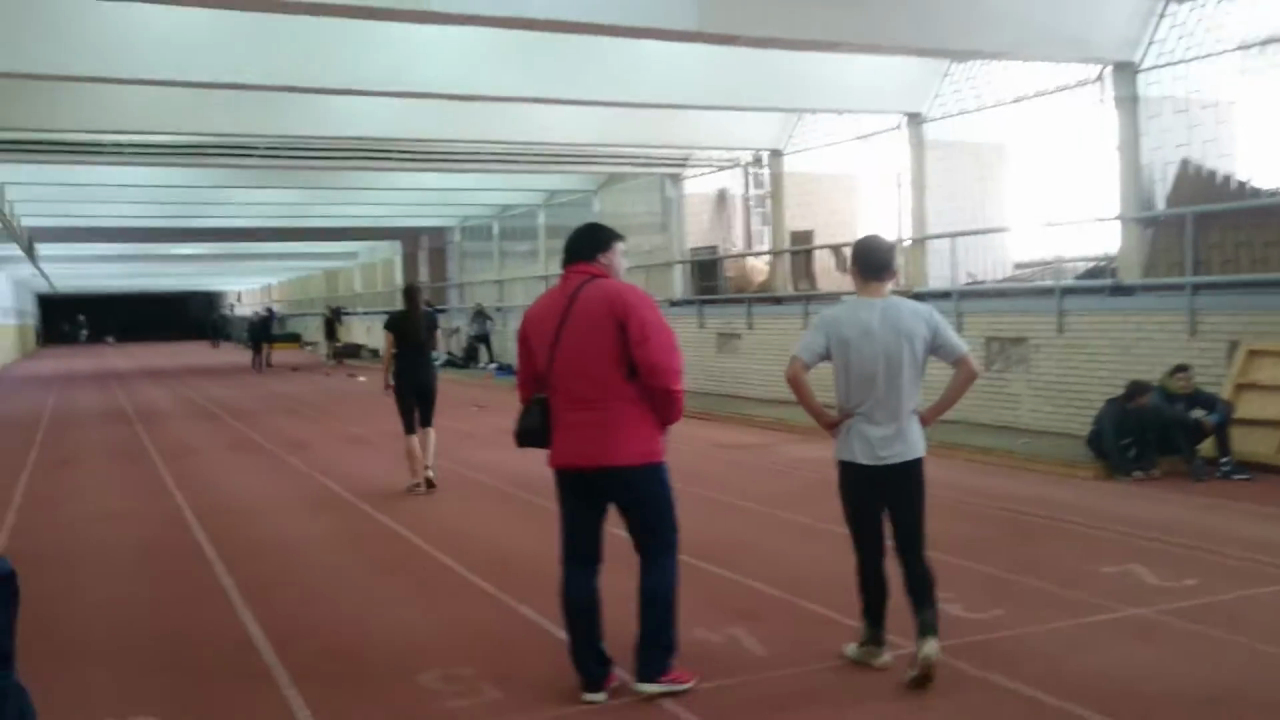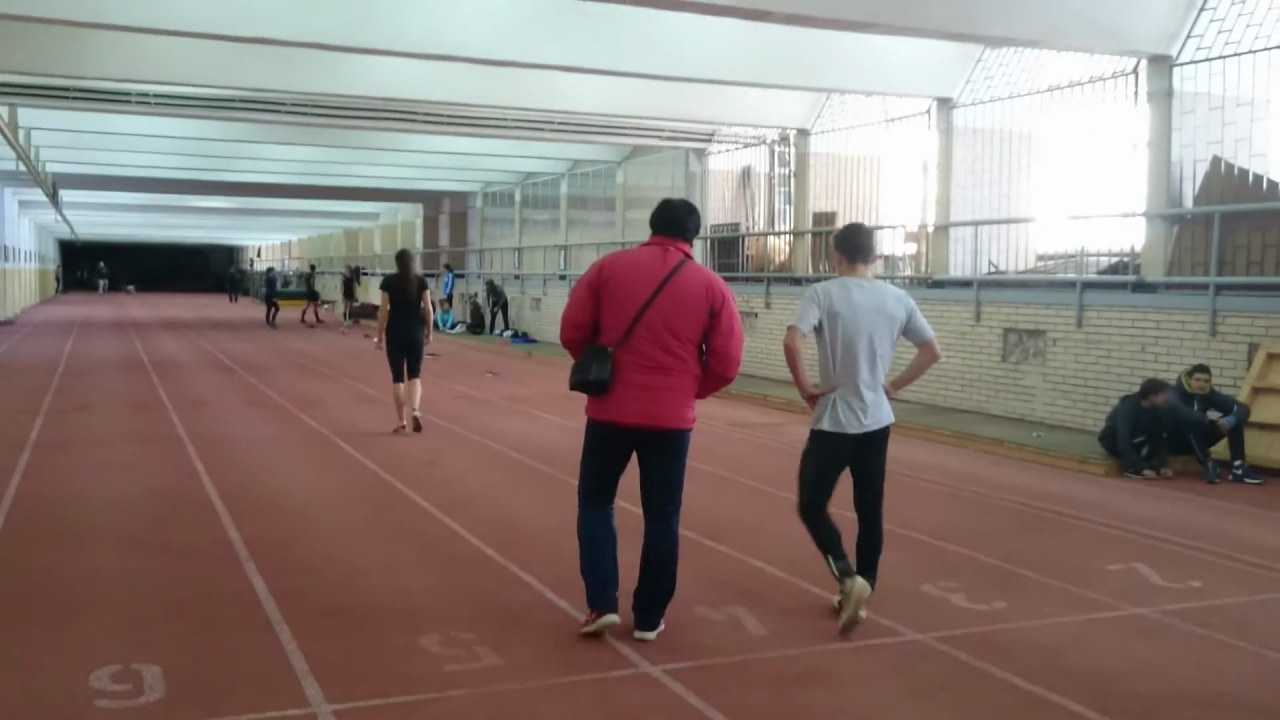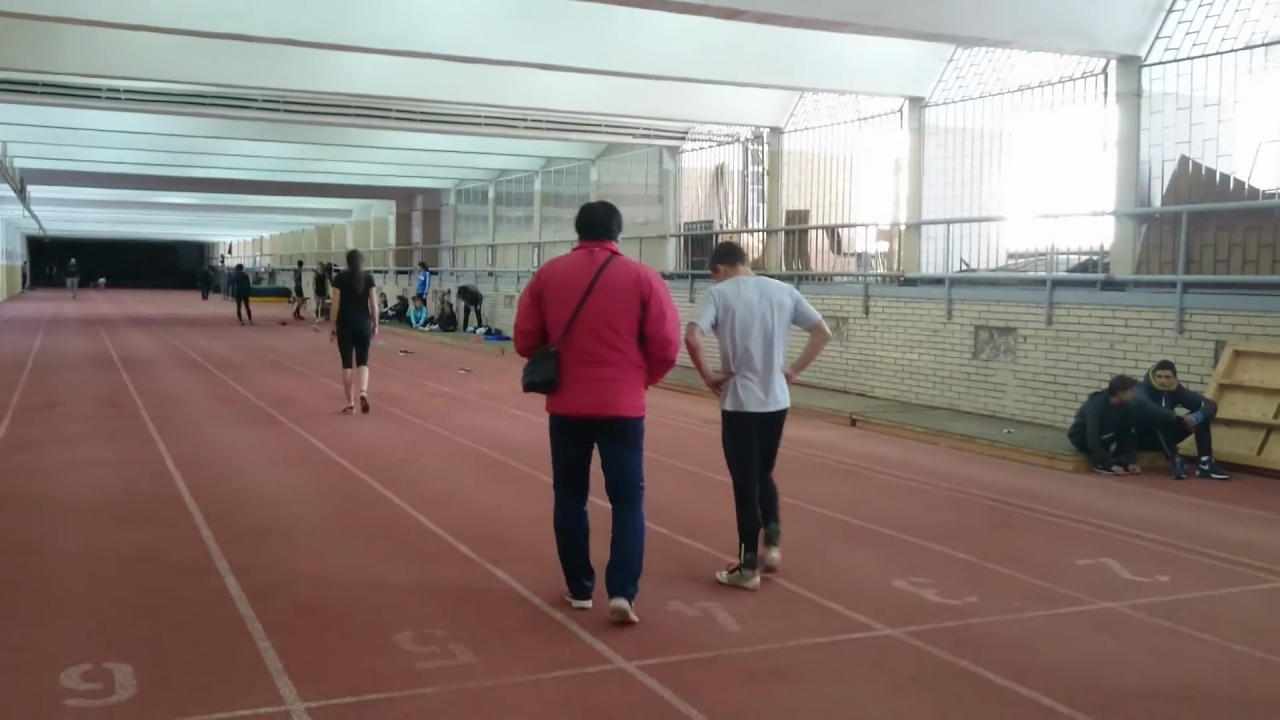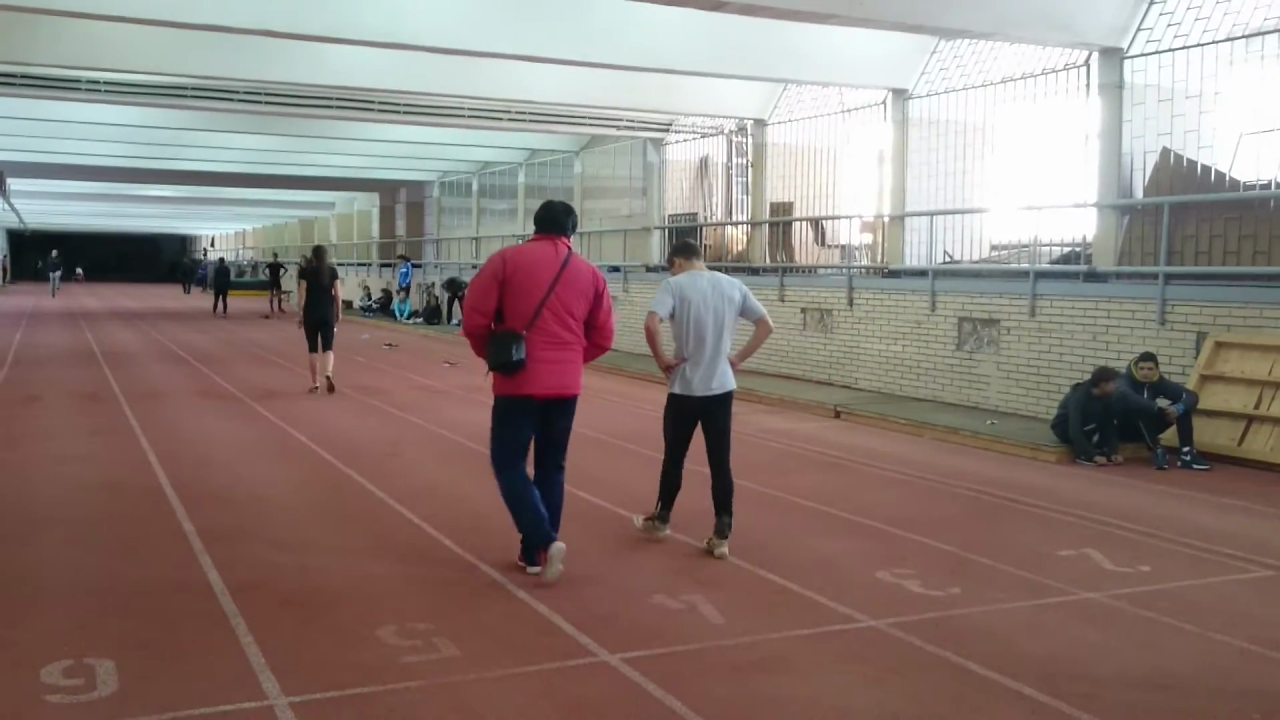
dt=1s
person 1, frame 1
left shoulder: (537, 312)
right shoulder: (624, 299)
left elbow: (531, 388)
right elbow: (663, 371)
right wrist: (664, 418)
left hip: (571, 455)
right hip: (632, 452)
left knee: (580, 563)
right knee: (659, 555)
left ankle: (594, 676)
right ankle: (654, 667)
person 1, frame 2
left shoulder: (609, 267)
right shoulder: (711, 286)
left elbow: (572, 333)
right elbow: (726, 364)
left hip: (609, 410)
right hip: (671, 416)
left knee: (595, 505)
right knee: (662, 518)
left ankle: (602, 604)
right ankle: (649, 617)
person 1, frame 3
left shoulder: (548, 274)
right shoulder: (642, 277)
left elbow: (525, 341)
right elbow: (665, 347)
left hip: (566, 402)
right hip: (623, 404)
left knee: (570, 497)
right knee: (627, 498)
left ankle: (580, 588)
right ankle: (621, 589)
person 1, frame 4
left shoulder: (507, 259)
right shoulder: (591, 274)
left elbow: (474, 319)
right elbow: (602, 338)
left wrist: (492, 354)
left hip: (517, 382)
right hip: (566, 385)
left knee: (509, 466)
right knee: (551, 468)
left ankle: (545, 541)
right ankle: (538, 552)
person 2, frame 1
left shoulder: (833, 320)
right shoulder: (921, 316)
left elbow: (795, 373)
right elbow: (969, 369)
left wrist: (824, 418)
right wrist: (932, 414)
left hip: (858, 454)
right hip: (907, 453)
left knee: (869, 550)
right knee: (912, 552)
left ankle: (874, 643)
right ankle: (927, 637)
person 2, frame 2
left shoulder: (823, 293)
right shoulder: (898, 298)
left elbow: (792, 343)
right elbow: (932, 351)
left wrist: (805, 388)
right wrist: (894, 385)
left hip: (834, 422)
right hip: (877, 422)
left knee: (812, 505)
right knee: (869, 511)
left ankle: (851, 580)
right ankle: (860, 591)
person 2, frame 3
left shoulder: (719, 294)
right shoulder: (784, 291)
left elbow: (692, 337)
right elbow: (822, 332)
left wrist: (708, 375)
right wrist: (794, 369)
left hip: (740, 404)
right hip: (777, 401)
left knee: (746, 485)
right knee: (763, 478)
left ankle: (749, 567)
right ankle: (771, 546)
person 2, frame 4
left shoulder: (674, 285)
right shoulder: (733, 285)
left elbow: (651, 325)
right elbow: (766, 325)
left wrist: (662, 360)
right wrist: (739, 357)
left hip: (685, 387)
right hip: (722, 387)
left knee: (674, 457)
right knee: (720, 463)
left ankle: (660, 520)
right ankle: (722, 536)
person 3, frame 1
left shoulder: (395, 319)
right shoulder: (430, 318)
left elbow: (388, 352)
left wrist: (386, 378)
left hip: (404, 378)
right hip: (427, 376)
left knee: (410, 429)
right knee: (427, 425)
left ankle: (416, 480)
right ankle: (428, 469)
person 3, frame 2
left shoulder: (389, 281)
right shoulder: (421, 281)
left elbow: (384, 310)
right elbow: (428, 309)
left wrist: (380, 334)
right wrist: (429, 331)
left hip: (395, 333)
right hip: (416, 333)
left knee: (398, 379)
right knee: (414, 376)
left ankle: (402, 423)
right ankle: (415, 411)
person 3, frame 3
left shoulder: (340, 278)
right shoulder: (368, 278)
left elbow: (335, 304)
right elbow: (373, 304)
left wrist: (333, 326)
right wrist: (375, 325)
left hip: (345, 325)
right hip: (364, 324)
left knee: (347, 364)
right knee: (362, 363)
left ankle: (350, 404)
right ankle: (363, 392)
person 3, frame 4
left shoulder: (306, 271)
right shoulder: (332, 271)
left elbow: (302, 295)
right elbow: (338, 294)
left wrist: (300, 315)
right wrist: (338, 312)
left hip: (311, 313)
right hip: (328, 313)
left knee: (313, 349)
right knee: (328, 348)
left ankle: (315, 385)
right ankle: (328, 374)
